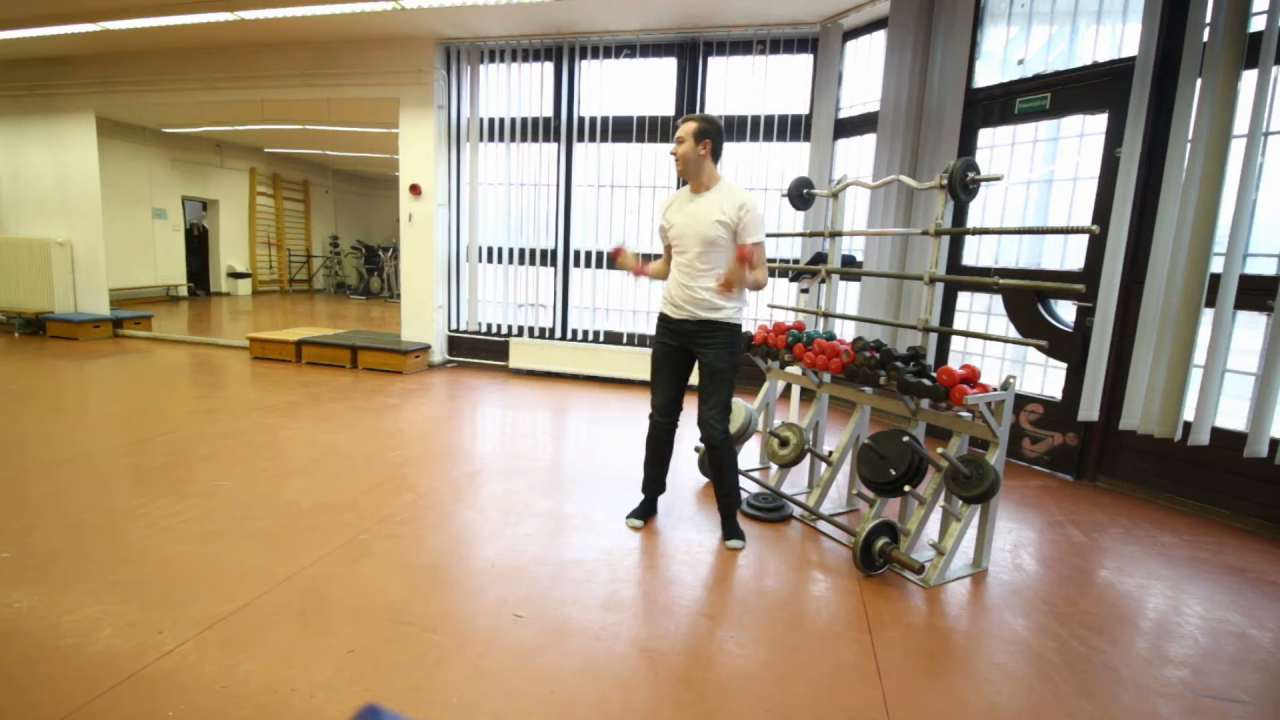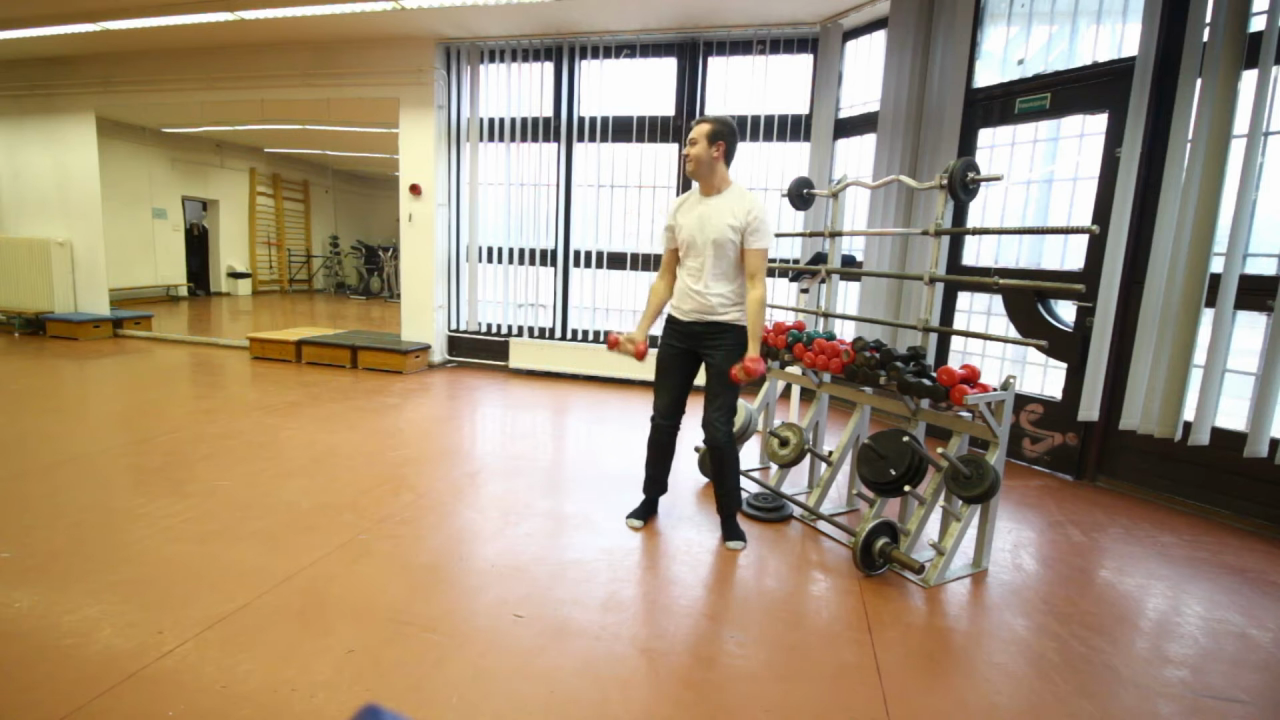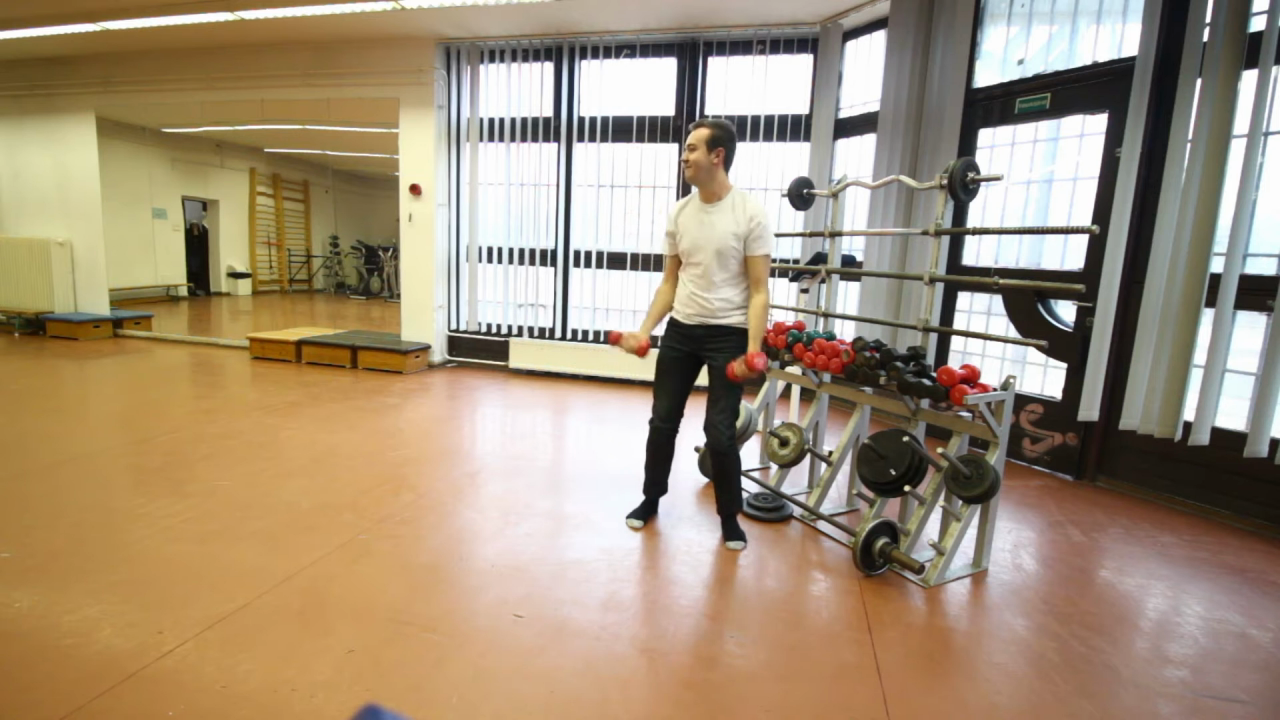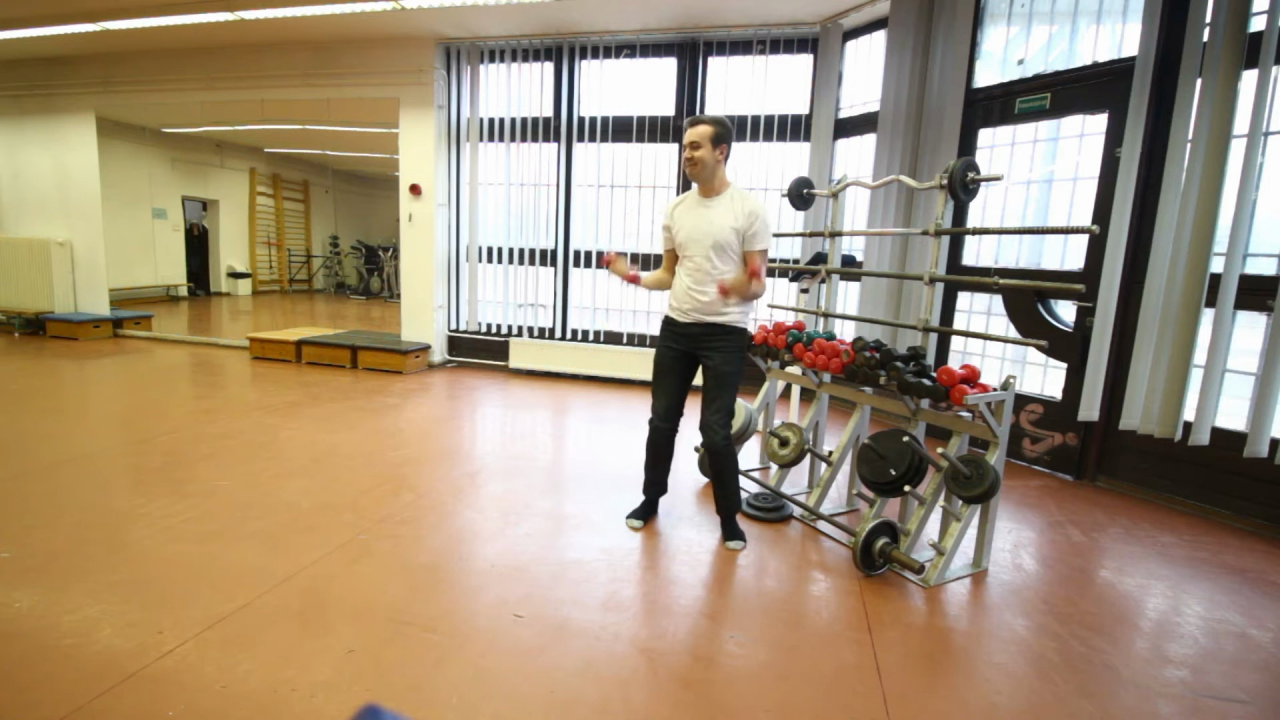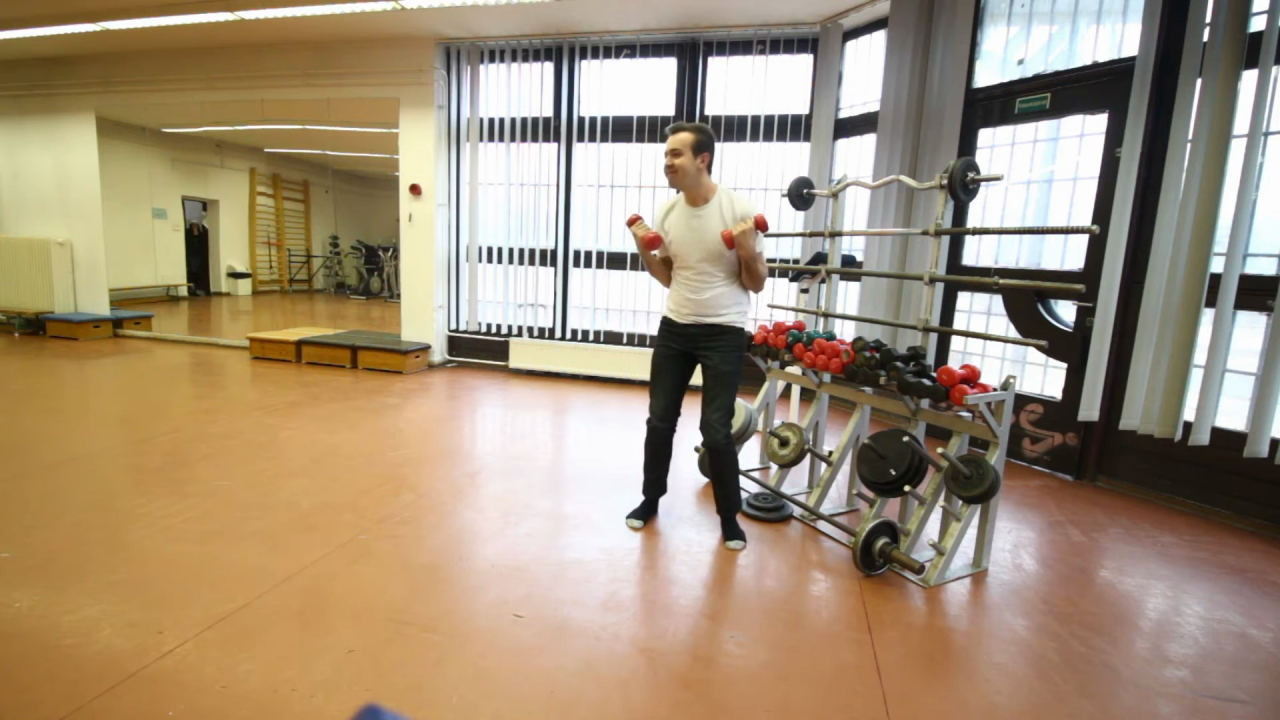
dt=0.2s
person 1, frame 1
left shoulder: (739, 203)
right shoulder: (673, 204)
left elbow: (760, 276)
left wrist: (743, 277)
right wrist: (641, 267)
left hip: (718, 329)
right hip: (672, 324)
left knee: (713, 426)
right knee: (662, 417)
left ankle: (729, 516)
right ankle: (650, 497)
person 1, frame 2
left shoulder: (747, 208)
right shoulder: (681, 207)
left elbow: (755, 285)
right elbow: (668, 274)
left wrist: (754, 348)
right wrist: (642, 328)
left hip: (724, 332)
right hip: (679, 327)
left knee: (717, 429)
right knee: (664, 418)
left ankle: (729, 517)
right ankle: (651, 498)
person 1, frame 3
left shoulder: (750, 214)
right shoulder: (679, 212)
left elbow: (758, 291)
right elbow: (670, 282)
left wrist: (754, 348)
right wrist: (644, 330)
left hip: (728, 335)
right hip: (681, 331)
left knee: (719, 433)
right knee: (663, 421)
left ankle: (729, 518)
right ankle: (651, 499)
person 1, frame 4
left shoulder: (747, 209)
right shoulder: (677, 208)
left elbow: (757, 283)
right elbow: (669, 274)
left wrist: (744, 287)
right wrist: (635, 277)
left hip: (724, 333)
right hip: (676, 328)
left knee: (715, 431)
right knee: (662, 421)
left ankle: (729, 518)
right ankle: (651, 498)
person 1, frame 5
left shoulder: (738, 209)
right shoulder: (667, 213)
left elbow: (756, 284)
left wrist: (747, 250)
right wrist: (646, 251)
left hip: (723, 332)
right hip: (674, 327)
left knee: (715, 430)
right knee: (660, 420)
left ankle: (729, 516)
right ankle: (650, 499)
